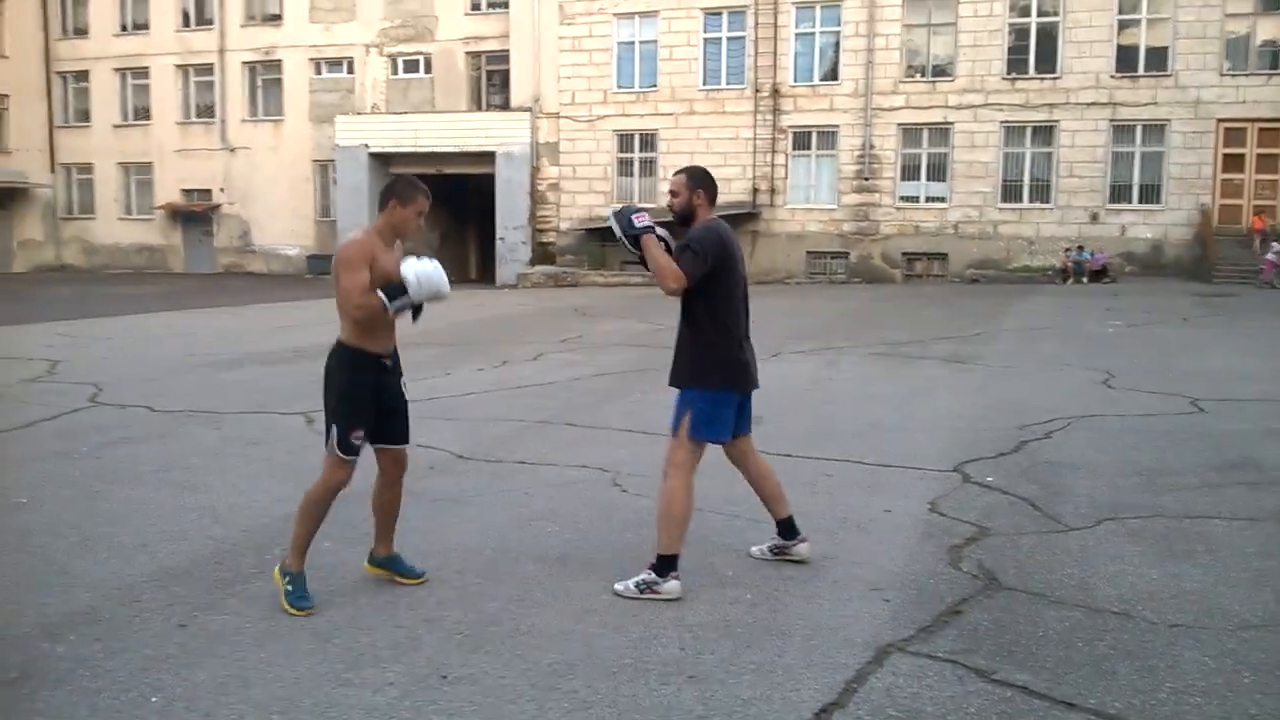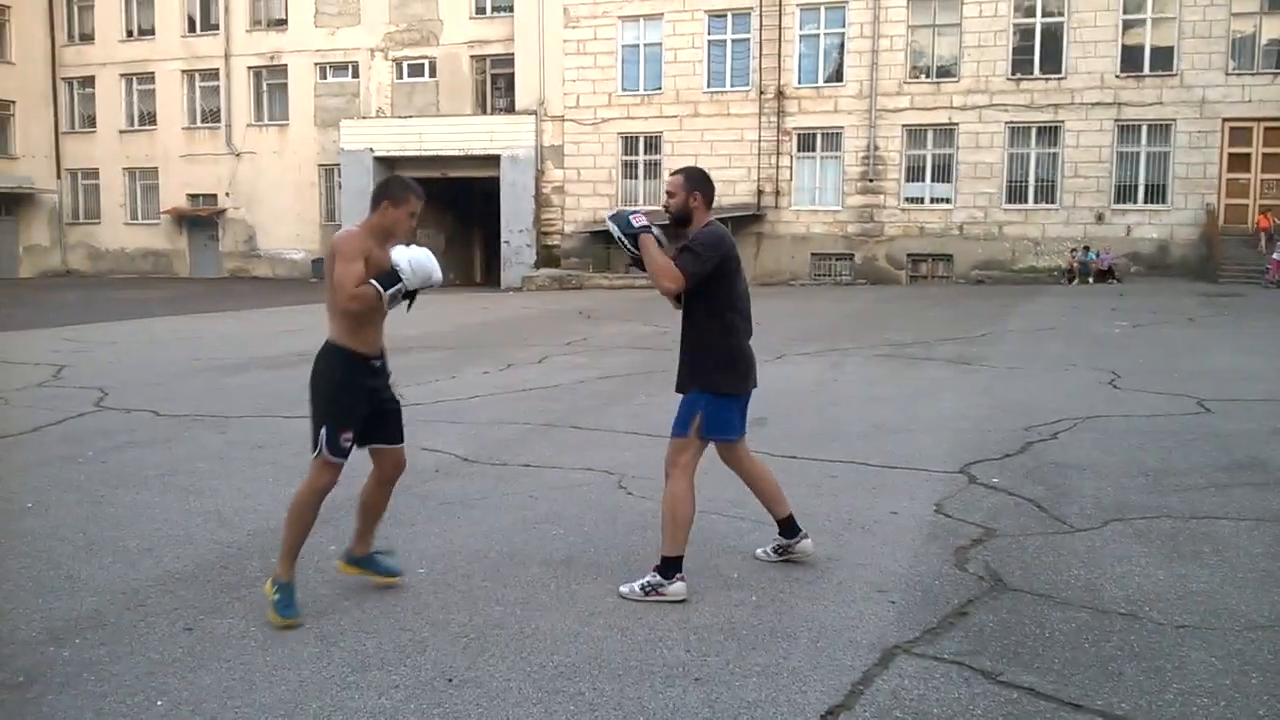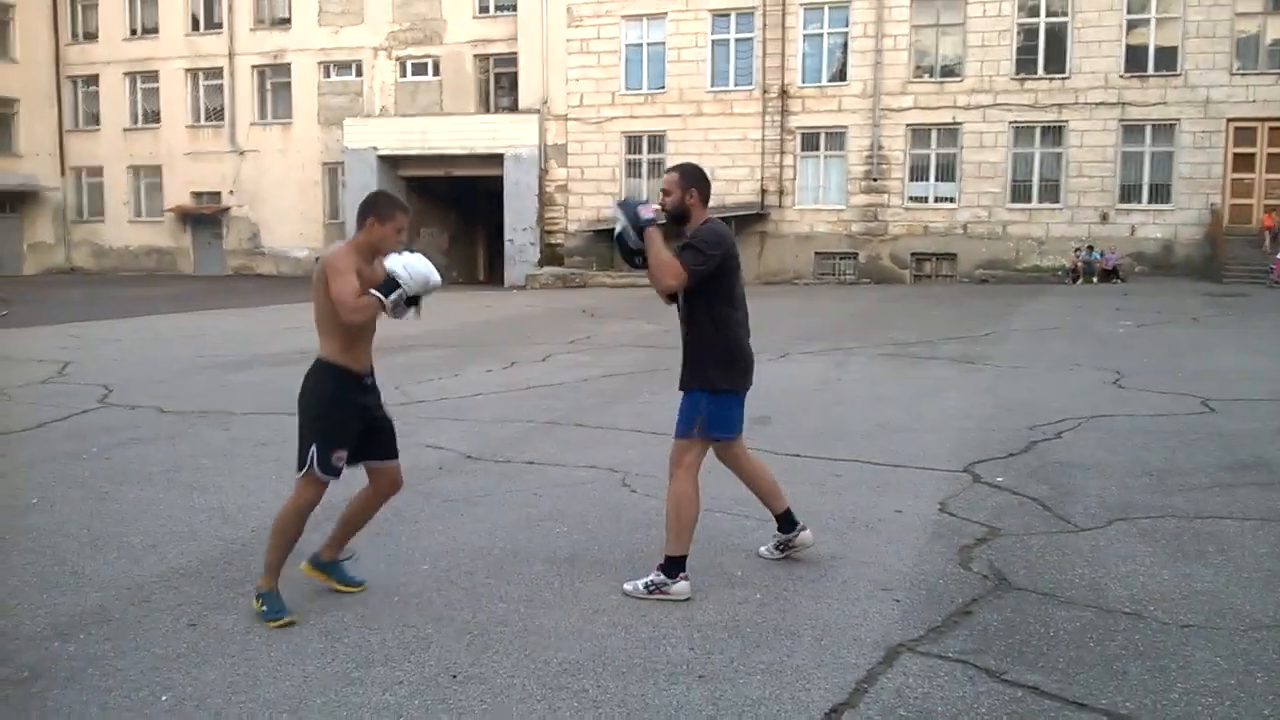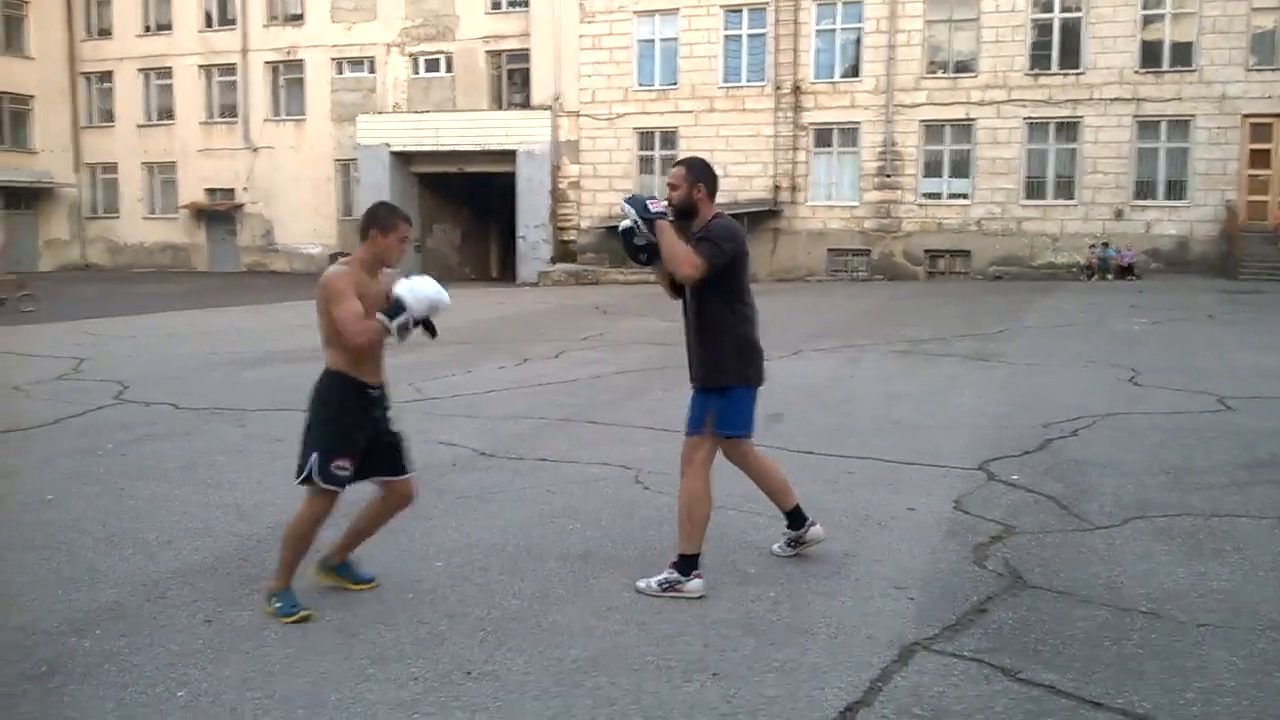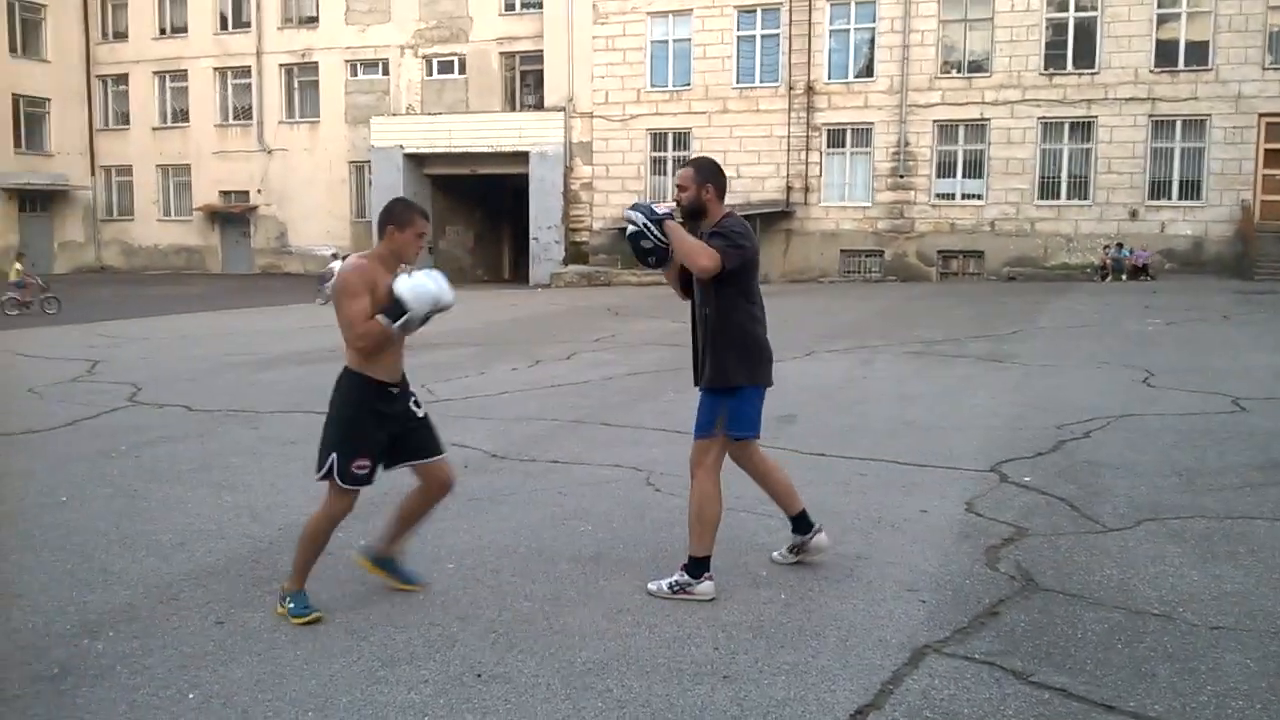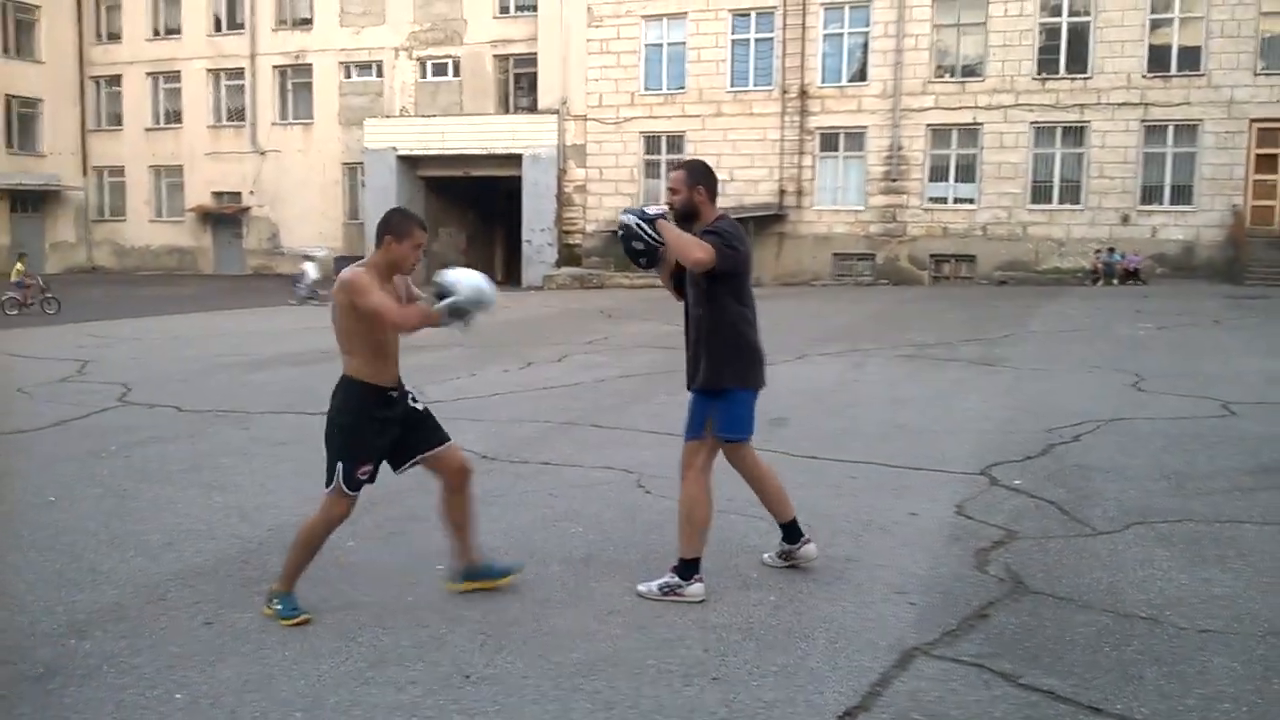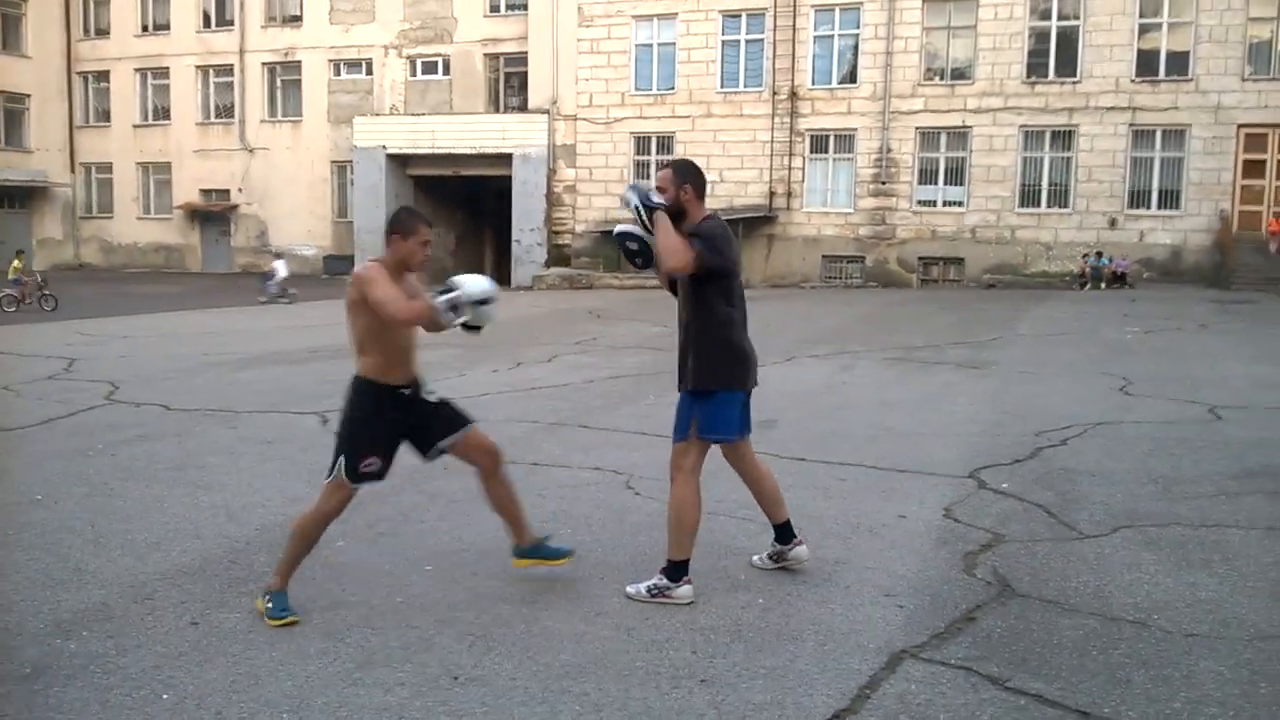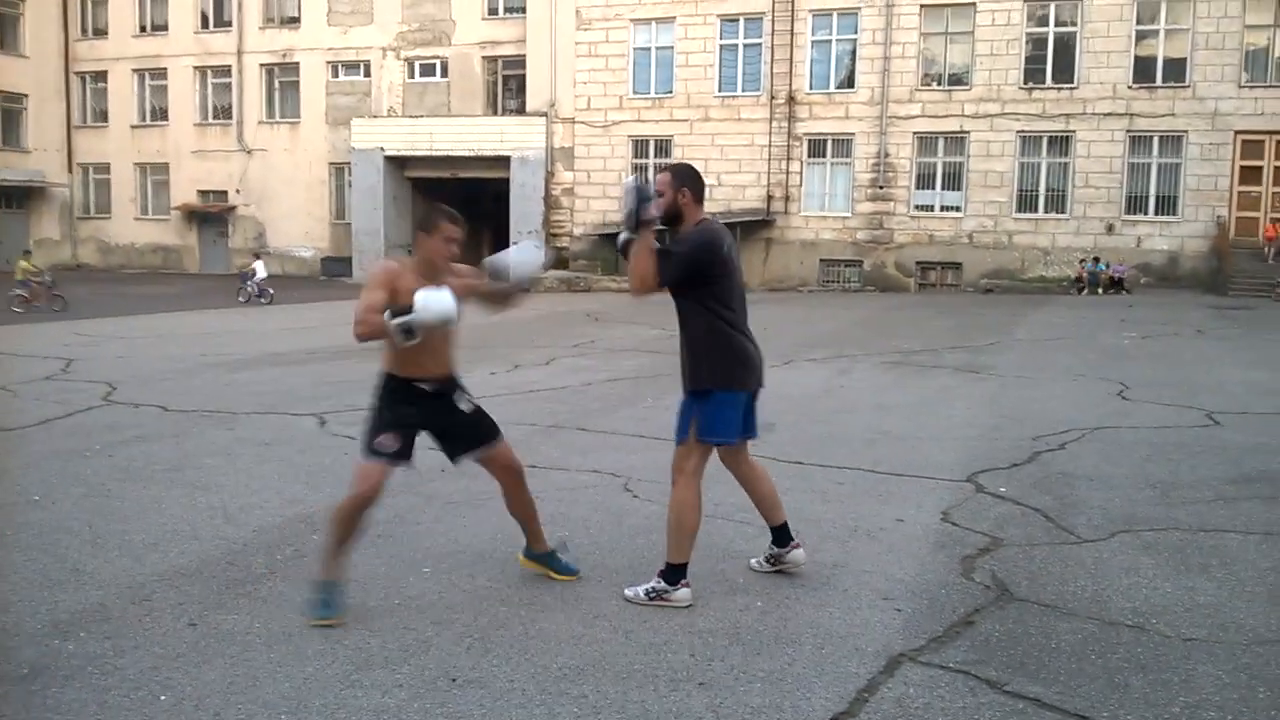
dt=0.1s
person 1, frame 1
left shoulder: (709, 236)
right shoulder: (714, 237)
left elbow: (673, 283)
right elbow: (685, 288)
left wrist: (645, 234)
right wrist: (660, 251)
left hip: (711, 371)
right hip: (730, 366)
left knee: (678, 464)
right knee: (742, 450)
left ankle: (663, 573)
right ankle: (790, 537)
person 1, frame 2
left shoulder: (709, 239)
right shoulder: (708, 239)
left elbow: (669, 284)
right elbow: (681, 297)
left wrist: (643, 234)
right wrist: (649, 252)
left hip: (714, 373)
right hip: (727, 368)
left knee: (679, 465)
right knee: (734, 452)
left ankle: (668, 575)
right ankle: (792, 535)
person 1, frame 3
left shoulder: (712, 237)
right shoulder: (694, 238)
left elbow: (672, 278)
right elbow: (670, 293)
left wrist: (649, 228)
right wrist: (645, 250)
left hip: (716, 369)
right hip: (713, 366)
left knee: (683, 463)
right knee: (730, 451)
left ankle: (672, 574)
right ankle: (791, 529)
person 1, frame 4
left shoulder: (722, 232)
right shoulder: (701, 233)
left elbow: (688, 269)
right elbow: (675, 286)
left wrist: (659, 222)
right wrist: (653, 243)
left hip: (726, 366)
right hip: (722, 362)
left knee: (694, 461)
right knee: (737, 449)
left ankle: (685, 572)
right ankle: (801, 525)
person 1, frame 5
left shoulder: (734, 231)
right shoulder: (704, 235)
left elbow: (704, 265)
right elbow: (686, 289)
left wrist: (669, 224)
left hip: (736, 367)
right hip: (724, 363)
left knee: (704, 463)
right knee: (745, 452)
left ankle: (696, 575)
right ankle: (806, 532)
person 1, frame 6
left shoulder: (726, 233)
right shoulder: (697, 235)
left elbow: (698, 259)
right elbow: (680, 289)
left wrist: (661, 223)
left hip: (727, 369)
right hip: (717, 366)
left knee: (694, 465)
right knee: (739, 454)
left ankle: (687, 576)
right ankle: (795, 540)
person 1, frame 7
left shoulder: (709, 236)
right shoulder: (703, 233)
left elbow: (677, 264)
right elbow: (677, 278)
left wrist: (659, 217)
right wrist: (653, 234)
left hip: (715, 369)
right hip: (728, 364)
left knee: (684, 466)
right knee: (739, 452)
left ankle: (674, 578)
right ankle: (788, 542)
person 1, frame 8
left shoulder: (699, 241)
right shoulder: (703, 236)
left elbow: (642, 285)
right elbow: (667, 278)
left wrist: (640, 227)
right wrist: (639, 241)
left hip: (718, 370)
right hip: (733, 366)
left knee: (685, 469)
right knee: (736, 456)
left ankle: (673, 581)
right ankle: (785, 544)
person 2, frame 1
left shoulder: (395, 249)
right shoulder: (356, 247)
right elbow: (357, 309)
left wrist: (415, 291)
right wrist: (403, 290)
left hip: (387, 366)
right hip: (353, 367)
left knee: (394, 464)
right knee: (338, 474)
left ankle: (384, 553)
right ankle: (292, 568)
person 2, frame 2
left shoulder: (386, 247)
right shoulder: (349, 241)
right elbow: (350, 301)
left wrist: (405, 283)
right wrist: (394, 281)
left hip: (375, 367)
right hip: (342, 368)
left knee: (392, 465)
right knee: (324, 476)
left ankle: (359, 552)
right ankle: (282, 578)
person 2, frame 3
left shoulder: (373, 264)
right shoulder: (338, 259)
left elbow: (372, 315)
right elbow: (354, 315)
left wrist: (402, 289)
right wrist: (394, 288)
left hip: (363, 385)
right hip: (332, 387)
left knee: (388, 481)
right knee: (309, 491)
left ankle: (325, 557)
right ankle: (266, 588)
person 2, frame 4
left shoulder: (379, 279)
right shoulder: (339, 278)
right elbow: (357, 338)
left wrist: (412, 315)
right wrist: (400, 310)
left hip: (373, 398)
right hip: (341, 398)
left knee: (400, 493)
right knee: (320, 502)
left ankle: (335, 560)
right ankle: (279, 587)
person 2, frame 5
left shoulder: (400, 273)
right shoulder: (355, 273)
right elbow: (362, 338)
left wrist: (418, 307)
right wrist: (405, 307)
left hip: (395, 392)
right hip: (359, 396)
left knee: (439, 481)
right knee: (338, 502)
left ankle: (383, 552)
right ankle: (293, 588)
person 2, frame 6
left shoulder: (399, 281)
right shoulder: (355, 280)
left elbow: (415, 317)
right elbow: (402, 321)
left wrist: (451, 306)
right wrist: (453, 306)
left hip: (396, 396)
right hip: (359, 403)
left knee: (459, 468)
right knee: (337, 508)
left ankle: (468, 566)
right ankle: (281, 591)
person 2, frame 7
left shoulder: (411, 279)
right shoulder: (368, 276)
left elbow: (434, 321)
right elbow: (408, 314)
left wrist: (453, 311)
right wrist: (453, 305)
left hip: (413, 393)
right hip: (371, 399)
left knee: (487, 454)
right knee: (334, 501)
left ankle: (526, 543)
right ankle: (276, 586)
person 2, frame 8
left shoulder: (459, 275)
right shoulder: (388, 274)
left elbow: (503, 298)
right elbow: (362, 329)
left wrist: (512, 282)
right wrist: (407, 320)
left hip: (447, 392)
right hip: (399, 395)
left knee: (509, 468)
right knee: (366, 488)
left ankle: (538, 550)
right ankle: (328, 578)
